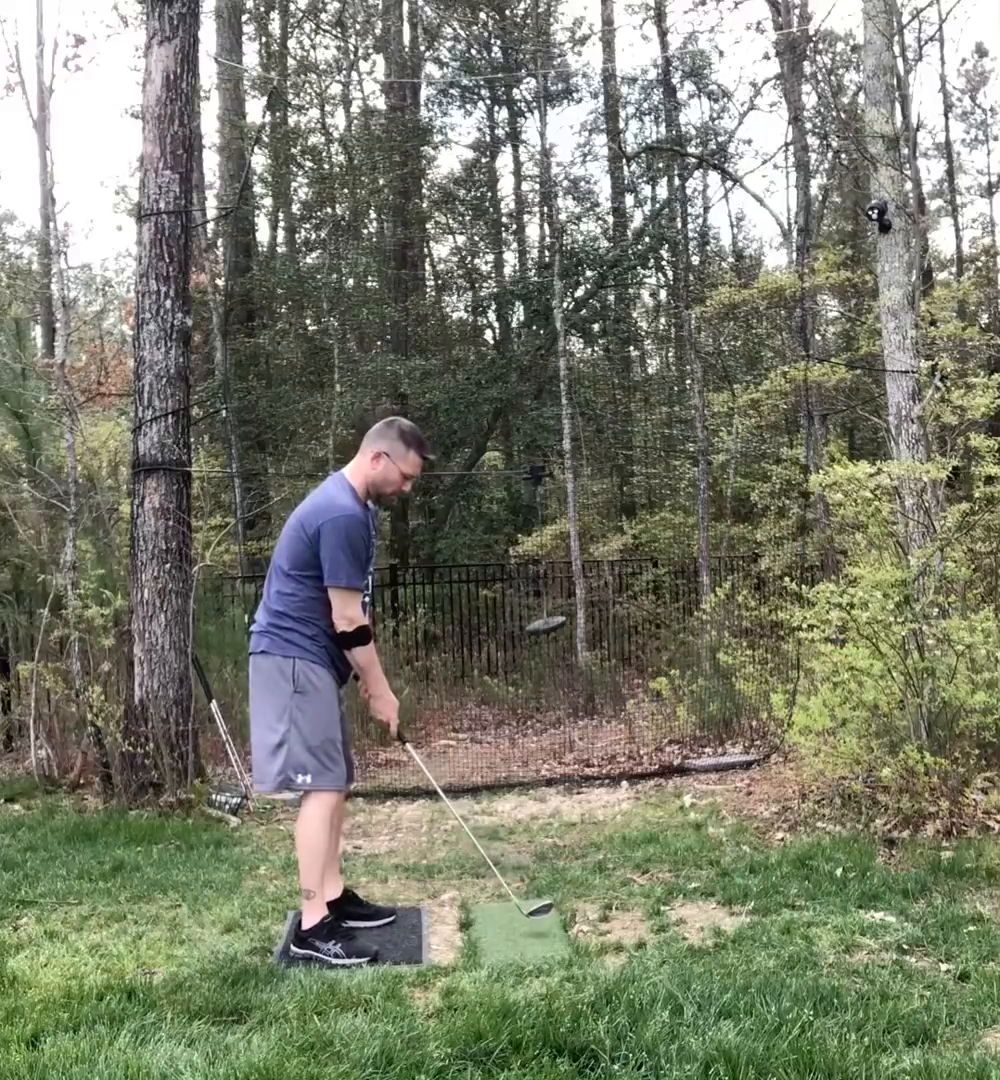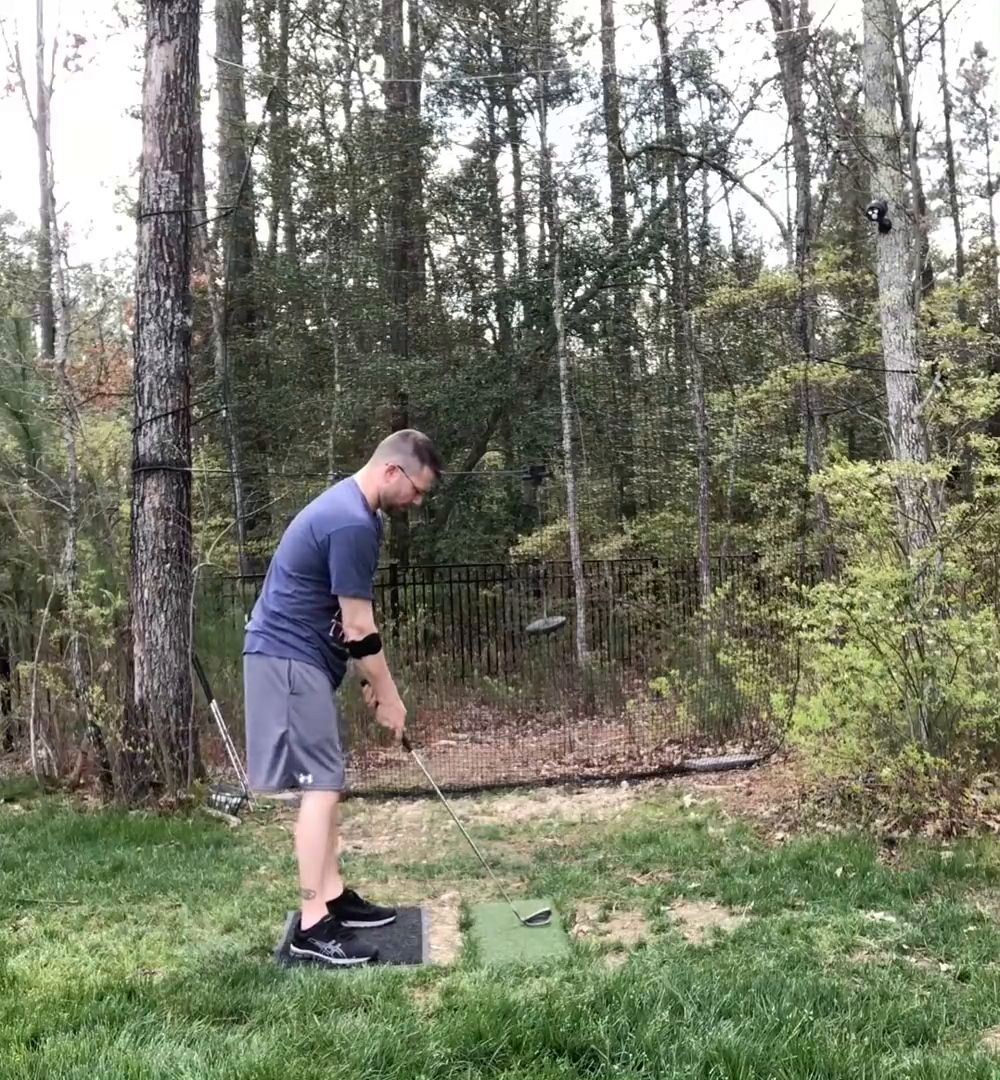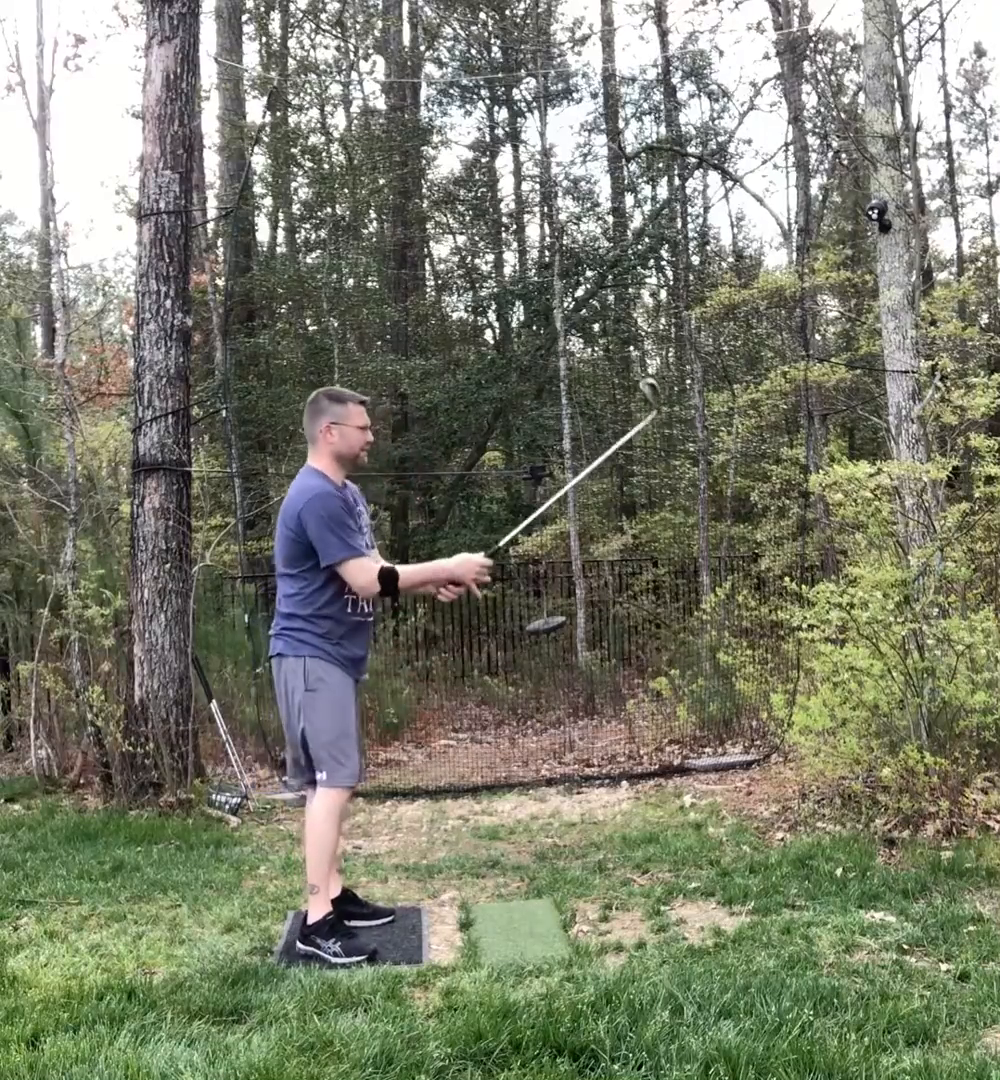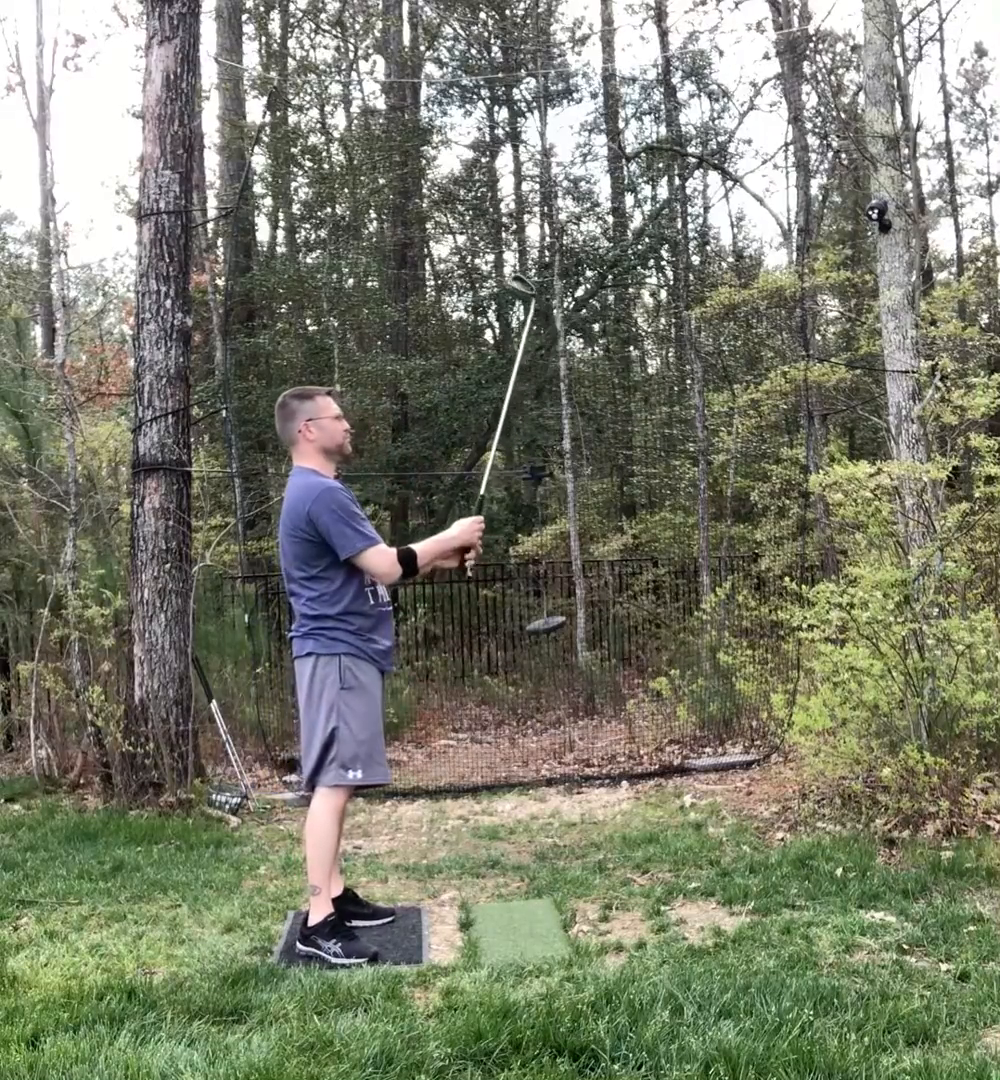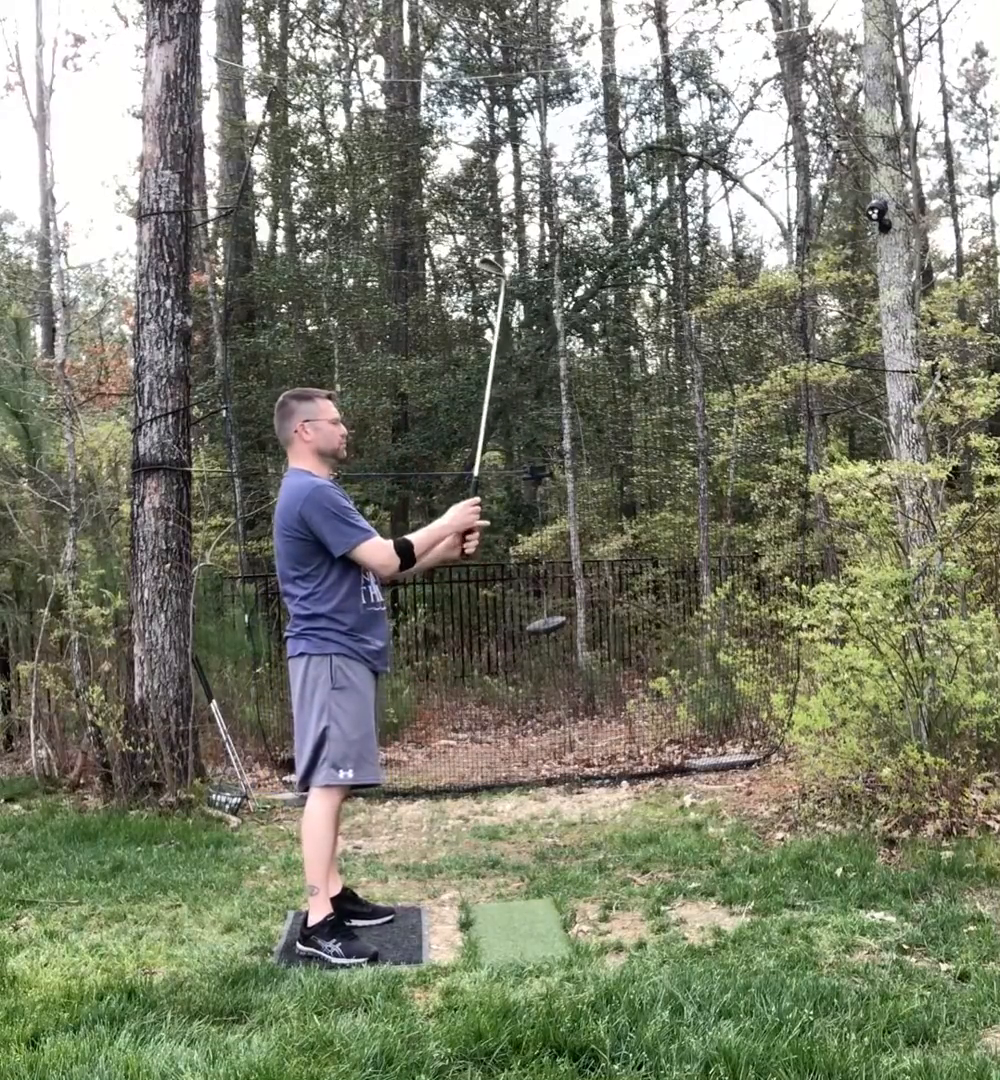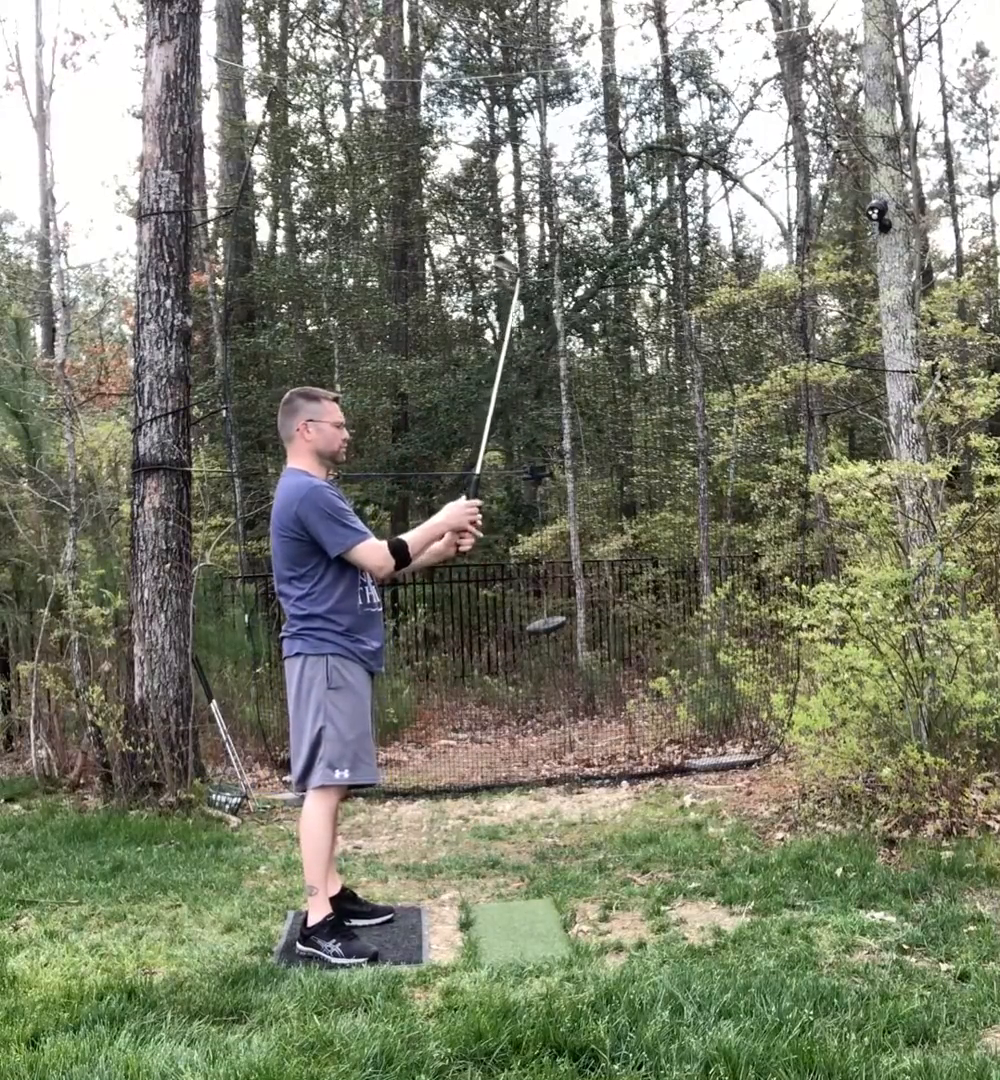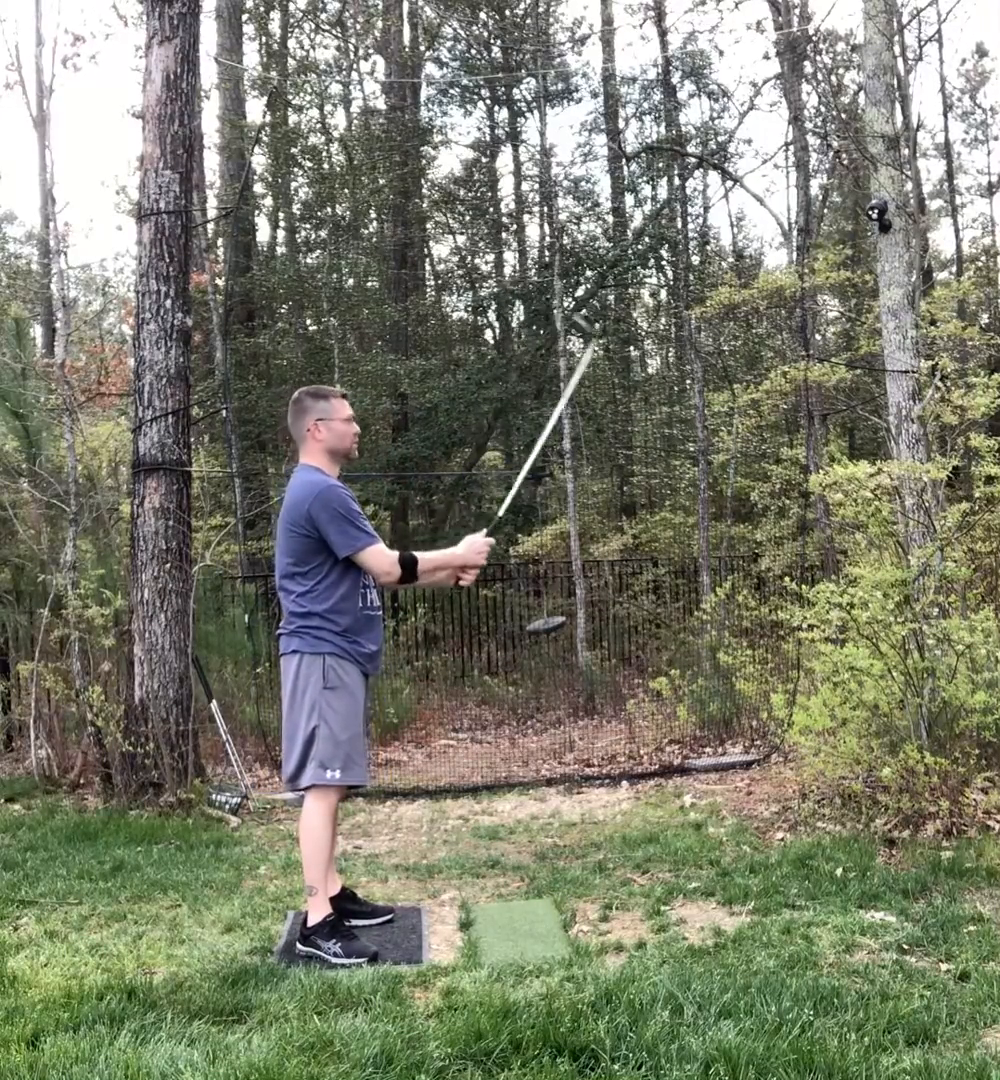
dt=0.7s
person 1, frame 1
left shoulder: (351, 504)
right shoulder: (343, 515)
left elbow: (353, 610)
right elbow: (347, 619)
left wrist: (369, 679)
right wrist: (379, 690)
left hip: (312, 659)
right hip: (295, 659)
left knee: (334, 782)
right knee: (322, 786)
left ankle: (332, 896)
right ankle: (313, 925)
person 1, frame 2
left shoulder: (351, 506)
right shoulder: (353, 524)
left elbow: (353, 619)
right elbow: (357, 627)
left wrist: (373, 682)
right wrist: (388, 696)
left hip: (302, 657)
right hip: (289, 659)
left knee: (328, 783)
right knee: (320, 786)
left ankle: (333, 895)
right ankle: (313, 924)
person 1, frame 3
left shoulder: (347, 492)
right shoulder: (317, 498)
left elbow: (371, 569)
right elbow: (366, 582)
left wrist: (437, 581)
right wrist: (446, 568)
left hip: (336, 656)
right hip: (311, 656)
left knee: (332, 783)
right knee: (334, 782)
left ankle: (333, 894)
right ankle: (317, 921)
person 1, frame 4
left shoulder: (321, 491)
right shoulder: (320, 494)
left elbow: (376, 568)
right elbow: (387, 568)
left wrist: (445, 558)
right wrist: (450, 538)
left hip: (348, 654)
right hip: (337, 654)
left knee: (337, 782)
right knee: (333, 782)
left ankle: (335, 894)
right ankle: (318, 921)
person 1, frame 5
left shoulder: (319, 492)
right shoulder: (312, 493)
left elbow: (377, 566)
right elbow: (385, 560)
left wrist: (449, 548)
right wrist: (445, 523)
left hip: (344, 654)
right hip: (331, 655)
left knee: (335, 781)
right knee: (327, 782)
left ankle: (334, 894)
right ankle: (318, 922)
person 1, frame 6
left shoulder: (316, 492)
right shoulder: (308, 493)
left elbow: (375, 564)
right elbow: (380, 562)
left wrist: (444, 546)
right wrist: (440, 521)
left hip: (342, 654)
right hip: (327, 656)
left knee: (333, 783)
right knee: (325, 783)
left ankle: (333, 893)
right ankle: (318, 922)
person 1, frame 7
left shoulder: (320, 490)
right shoulder: (321, 492)
left elbow: (374, 571)
right elbow: (387, 569)
left wrist: (447, 571)
right wrist: (458, 556)
left hip: (337, 654)
right hip: (323, 655)
left knee: (331, 784)
right knee: (323, 784)
left ankle: (332, 893)
right ankle: (318, 922)
